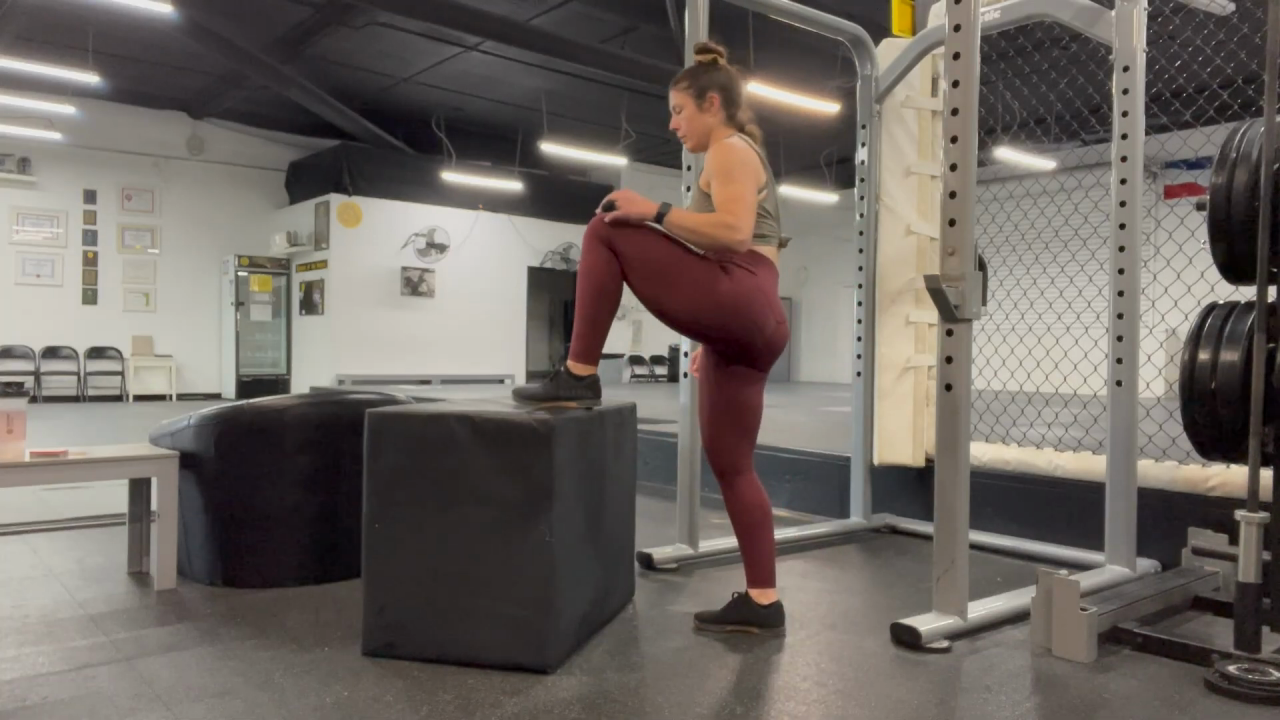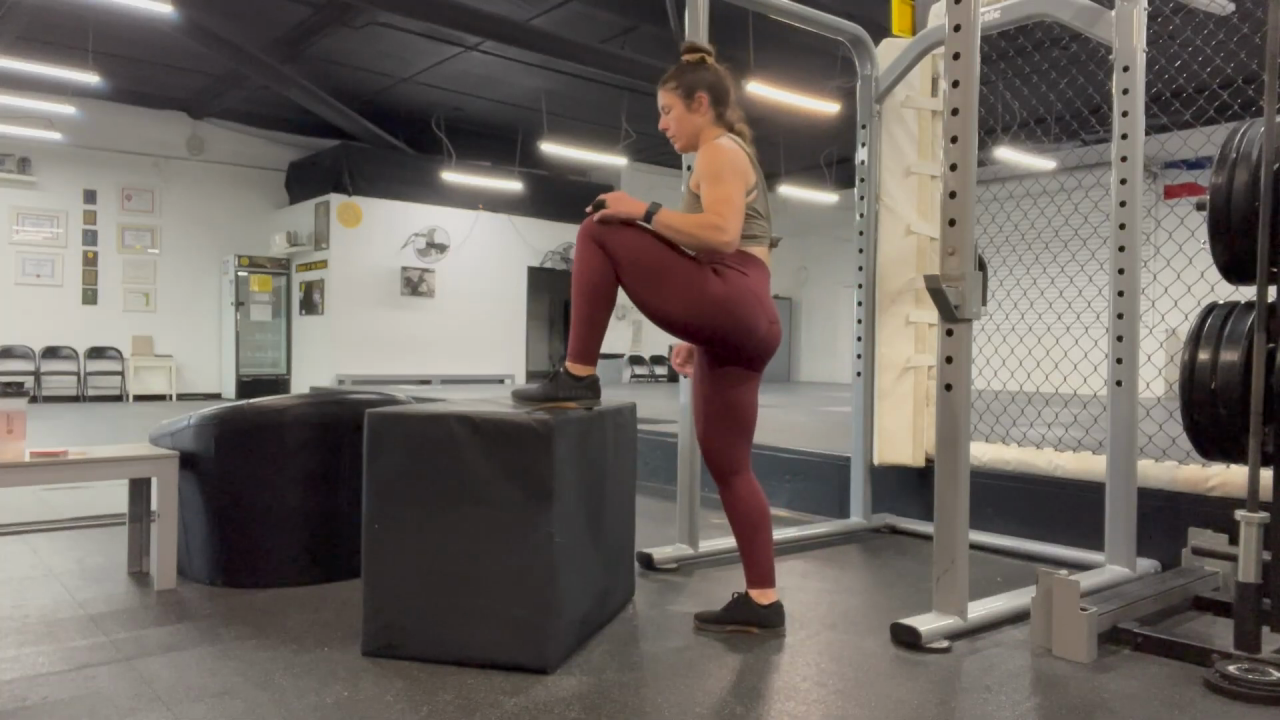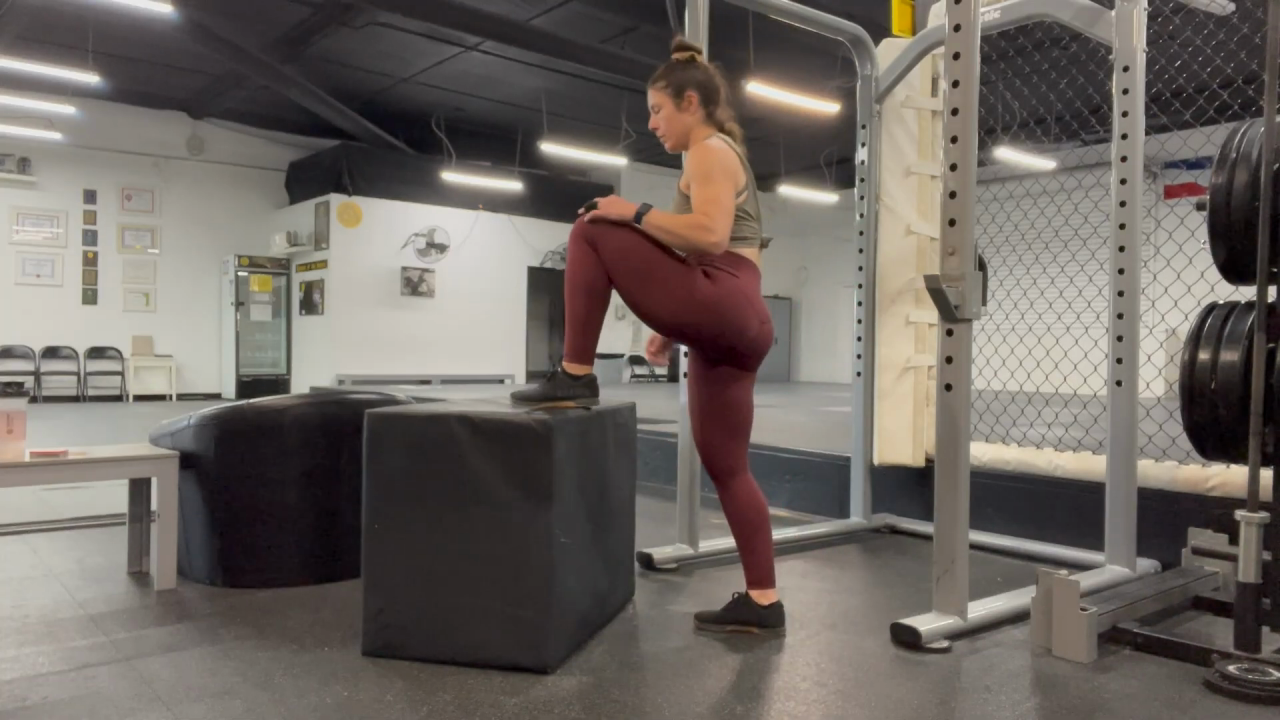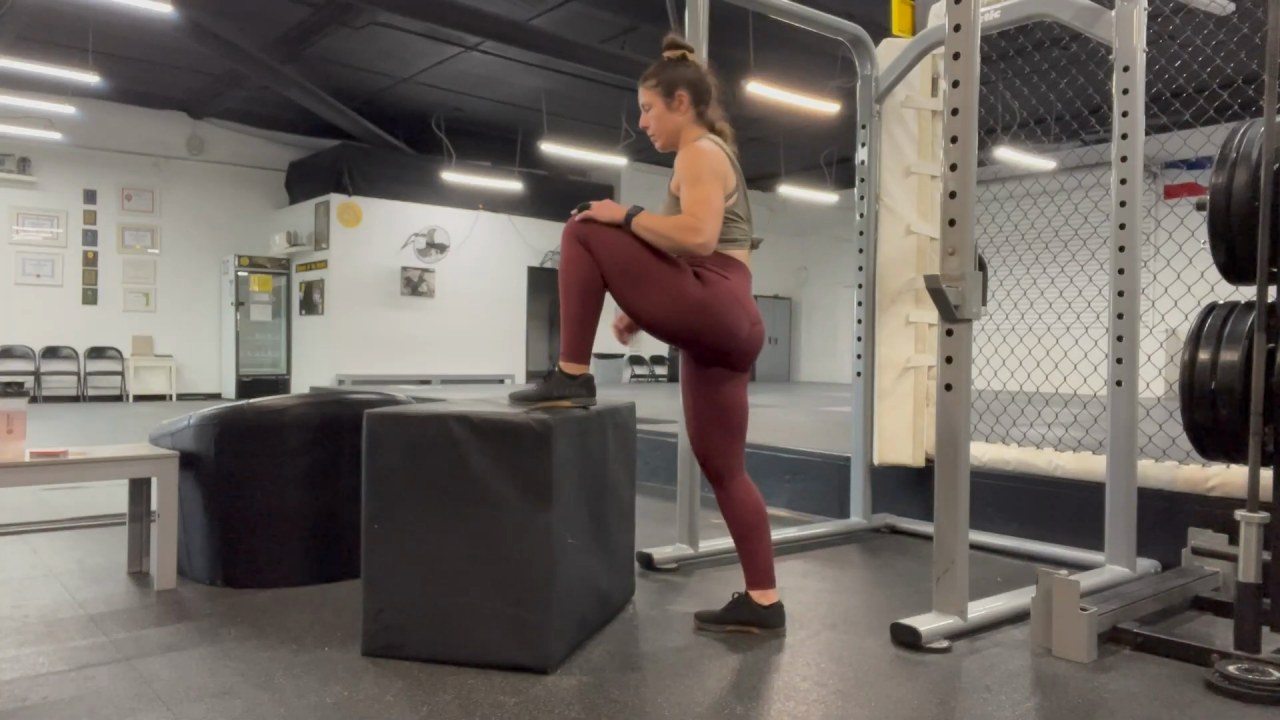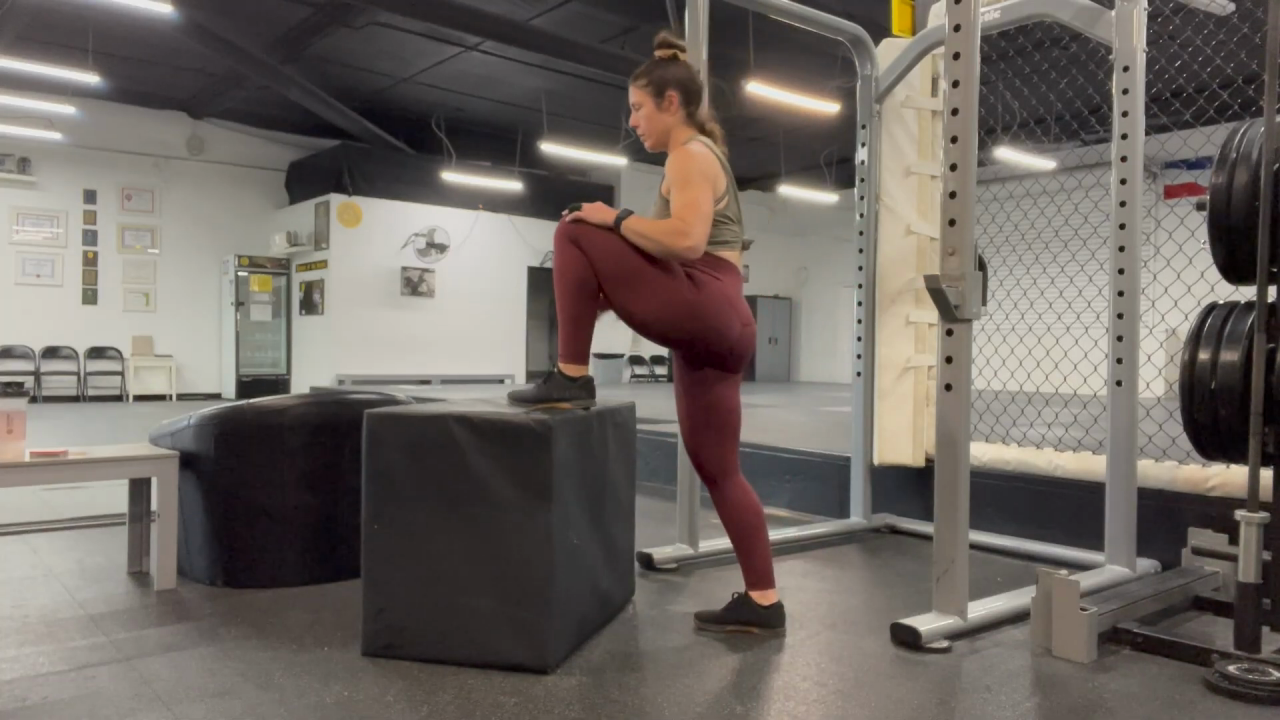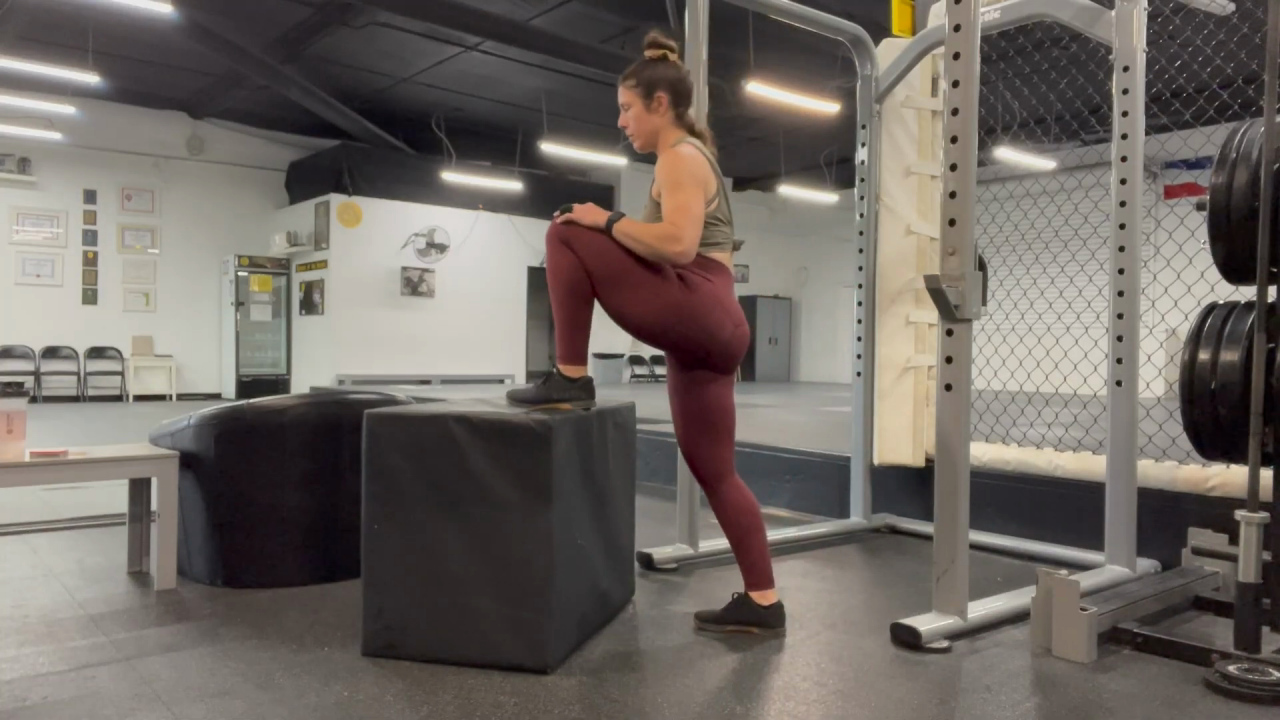
dt=0.1s
person 1, frame 1
left shoulder: (730, 151)
right shoulder: (740, 157)
left elbow: (734, 234)
left wrist: (657, 212)
right wrist: (708, 337)
left hip: (736, 308)
right hip: (753, 327)
left knee: (607, 232)
right knee: (731, 466)
left ankle: (580, 376)
right ankle: (762, 603)
person 1, frame 2
left shoulder: (719, 151)
right shoulder: (732, 158)
left elbow: (722, 235)
left wrist: (645, 212)
right wrist: (697, 337)
left hip: (727, 307)
right hip: (746, 326)
left knee: (600, 232)
right knee: (728, 466)
left ankle: (578, 376)
right ankle: (762, 602)
person 1, frame 3
left shoulder: (708, 152)
right shoulder: (722, 156)
left elbow: (709, 237)
left wrist: (636, 214)
right wrist: (674, 327)
left hip: (720, 312)
right hip: (737, 327)
left knee: (592, 233)
right knee: (726, 467)
left ankle: (575, 377)
right ankle: (762, 602)
person 1, frame 4
left shoulder: (699, 153)
right shoulder: (714, 156)
left elbow: (698, 238)
left wrist: (626, 215)
right wrist: (645, 312)
left hip: (711, 312)
right hip: (730, 327)
left knee: (584, 233)
right knee: (722, 468)
left ankle: (572, 376)
right ankle: (762, 601)
person 1, frame 5
left shoulder: (689, 155)
right shoulder: (702, 156)
left elbow: (687, 241)
left wrist: (617, 220)
right wrist: (615, 286)
left hip: (702, 315)
right hip: (721, 328)
left knee: (575, 235)
right knee: (718, 471)
left ankle: (571, 378)
right ankle: (762, 602)
person 1, frame 6
left shoulder: (680, 157)
right shoulder: (692, 157)
left elbow: (679, 245)
left wrist: (608, 222)
right wrist: (608, 254)
left hip: (694, 315)
right hip: (714, 328)
left knee: (567, 235)
right knee: (713, 471)
left ankle: (570, 378)
right ankle: (761, 601)
